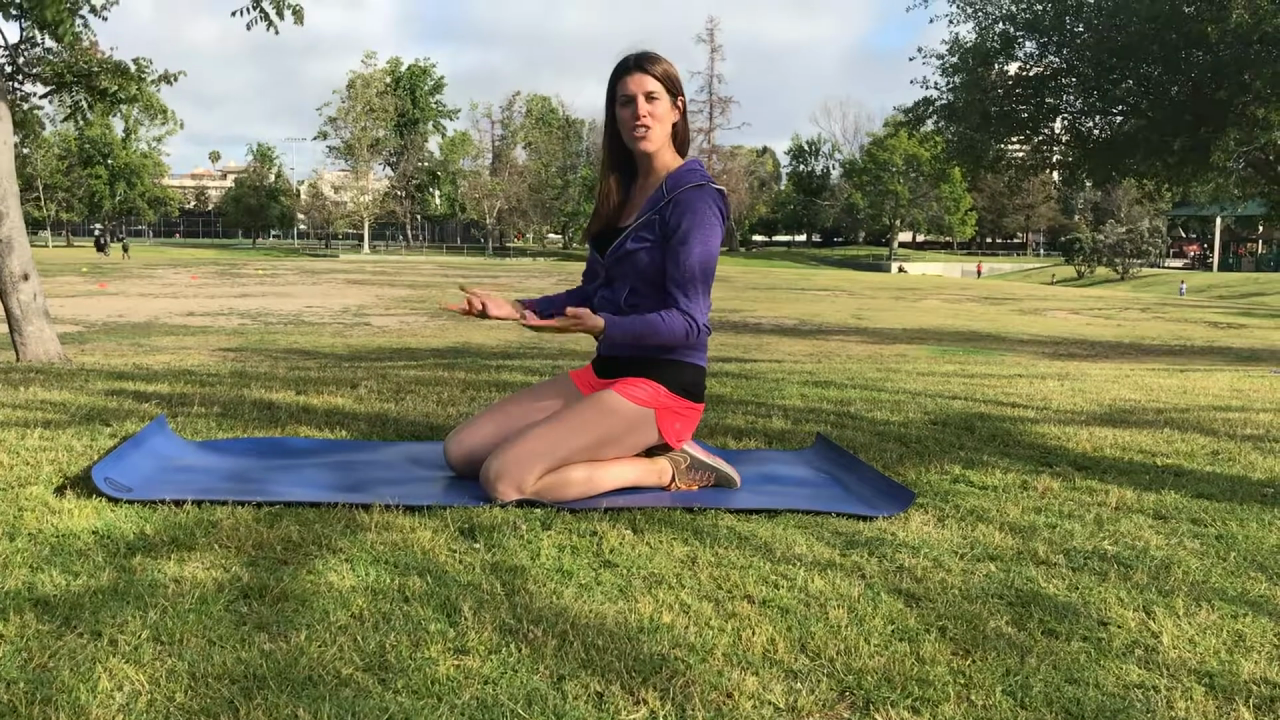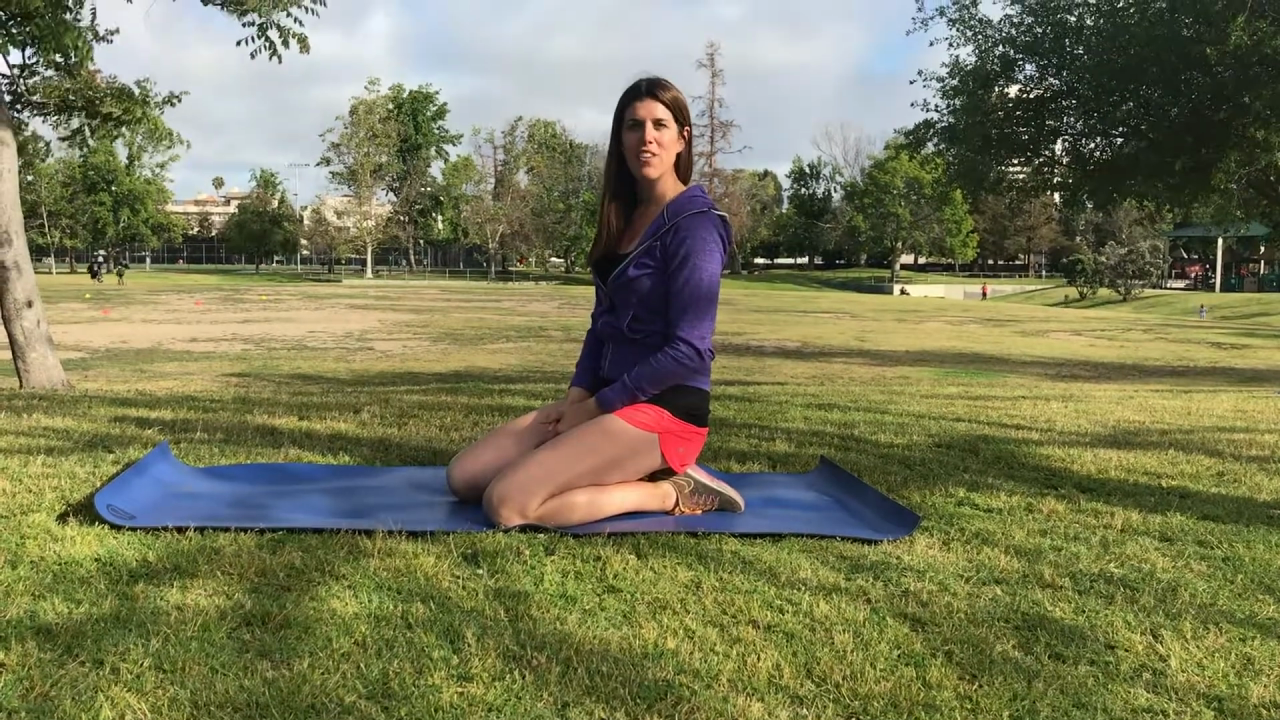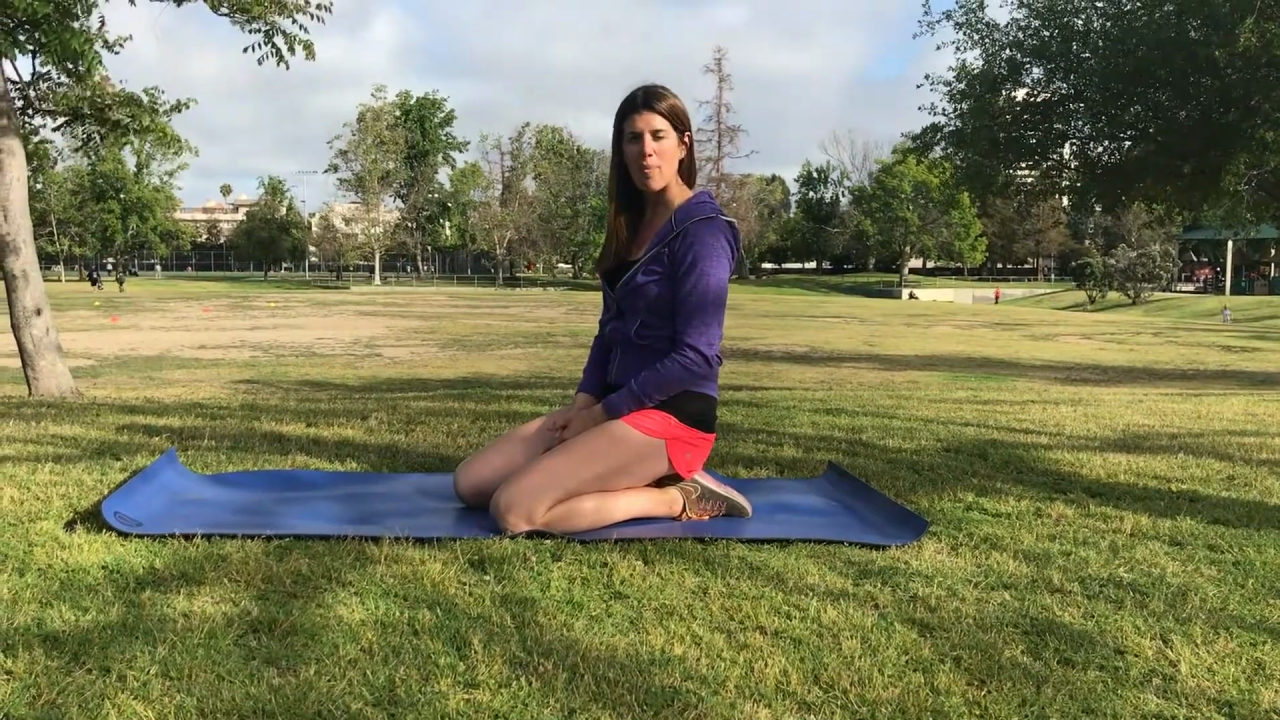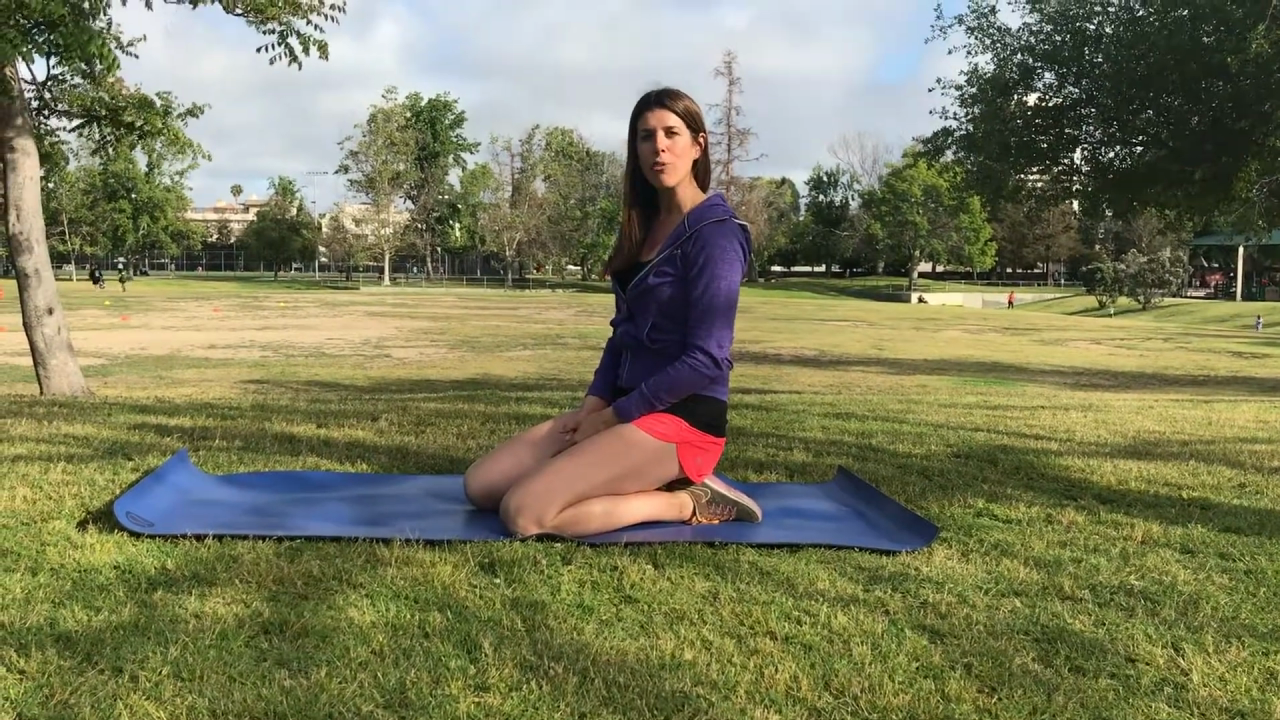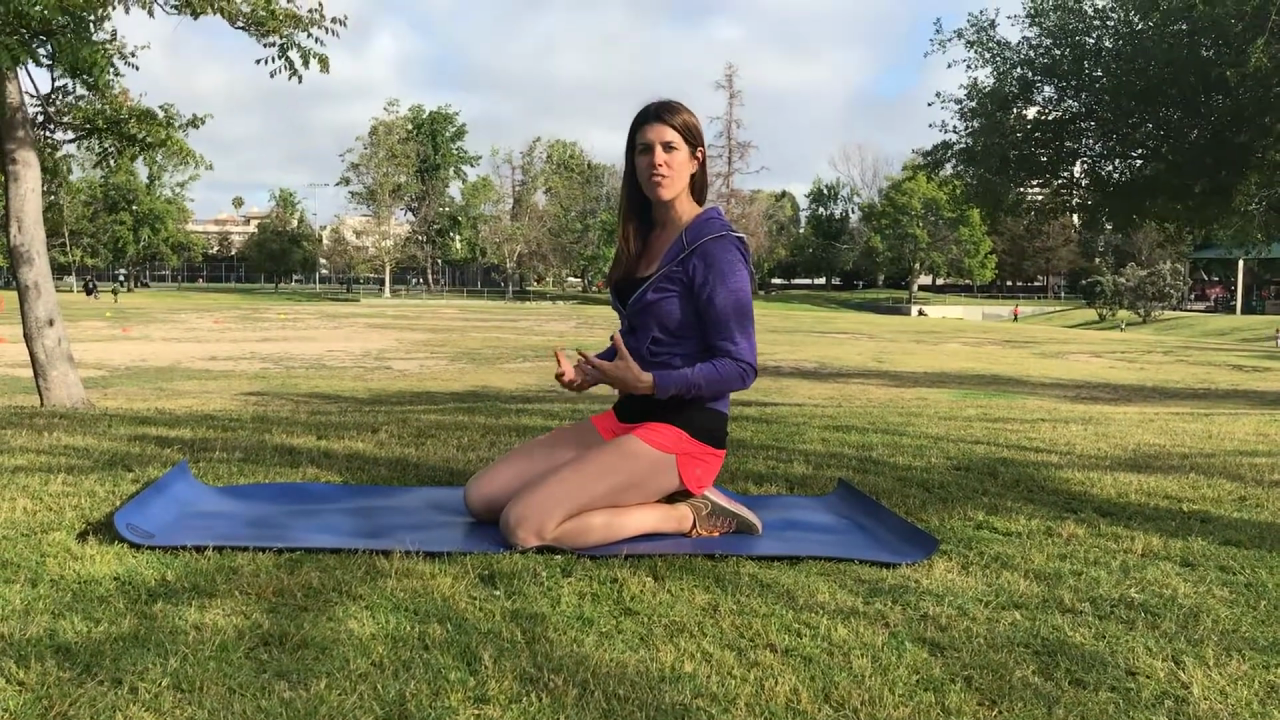
dt=1s
person 1, frame 1
left shoulder: (693, 198)
right shoulder: (621, 191)
left elbow: (687, 321)
left wrist: (599, 327)
right wrist: (520, 308)
left hip: (663, 384)
right hip: (606, 371)
left knee: (503, 478)
right knee: (460, 450)
left ankle: (667, 468)
right ankle: (639, 448)
person 1, frame 2
left shoulder: (694, 226)
right shoulder: (624, 216)
left elbow: (688, 350)
left wrist: (595, 406)
right wrist: (576, 395)
left hip: (665, 409)
right hip: (609, 397)
left knee: (506, 504)
right knee: (463, 476)
left ankle: (670, 492)
right ankle: (644, 473)
person 1, frame 3
left shoulder: (702, 231)
right shoulder: (631, 223)
left elbow: (696, 356)
left wrist: (601, 413)
right wrist: (583, 401)
left hip: (671, 415)
right hip: (616, 403)
left knee: (513, 509)
right knee: (470, 482)
left ankle: (677, 498)
right ankle: (651, 479)
person 1, frame 4
left shoulder: (715, 233)
right shoulder: (644, 226)
left elbow: (707, 359)
left wrist: (612, 417)
right wrist: (593, 404)
left hip: (683, 419)
right hip: (628, 406)
left knee: (524, 512)
right knee: (481, 484)
left ankle: (687, 502)
right ankle: (661, 484)
person 1, frame 5
left shoulder: (714, 248)
right shoulder: (641, 238)
left elbow: (739, 366)
left wrist: (646, 382)
right wrist: (585, 371)
left hip: (684, 431)
right hip: (627, 417)
left knee: (524, 525)
right knee: (481, 496)
left ankle: (687, 514)
right ankle: (661, 496)
